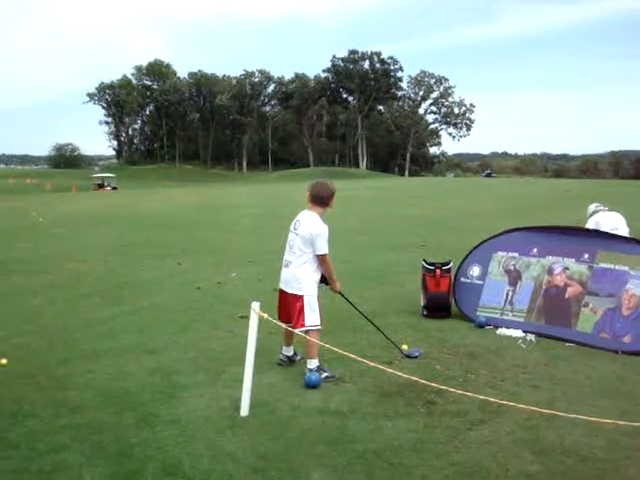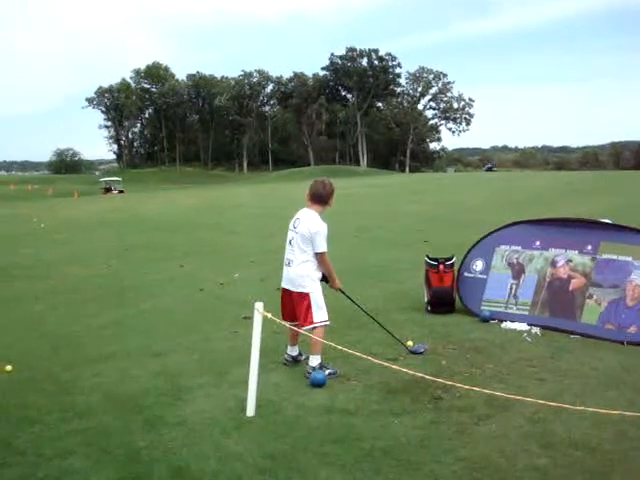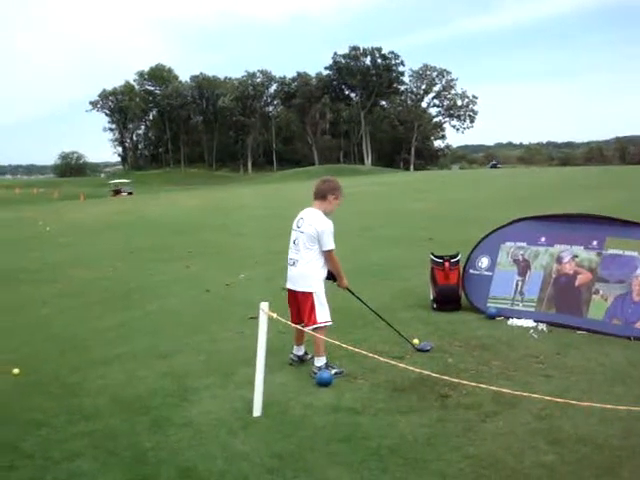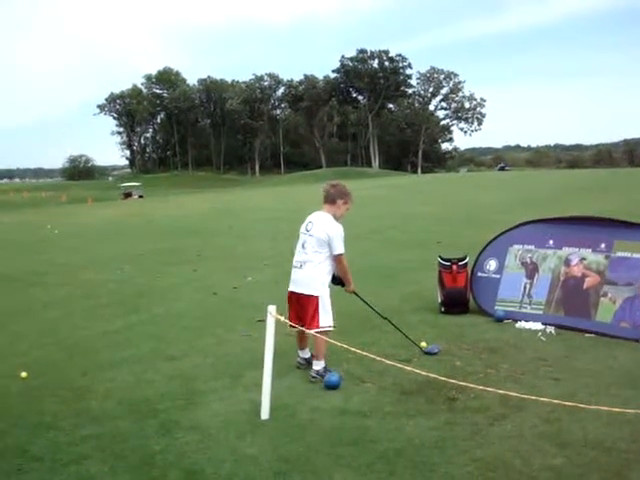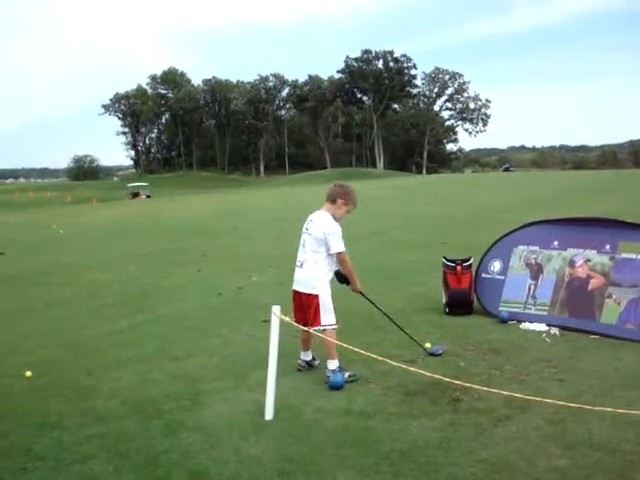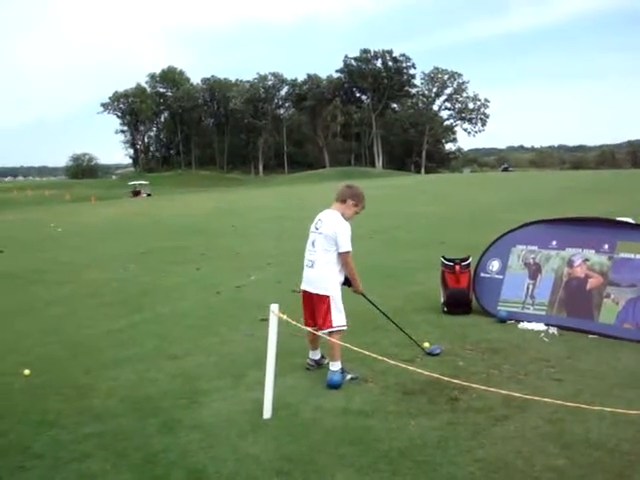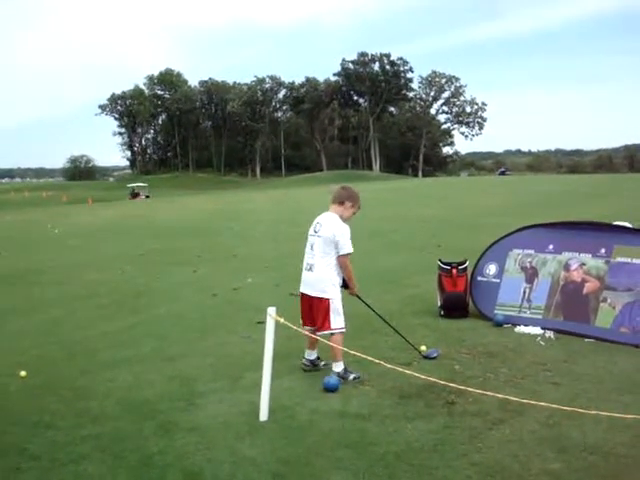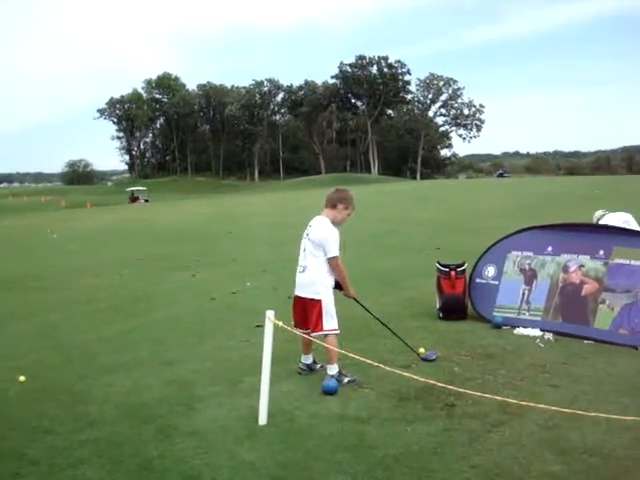
dt=0.5s
person 1, frame 1
left shoulder: (300, 217)
right shoulder: (319, 227)
right elbow: (323, 260)
left wrist: (324, 276)
right wrist: (334, 282)
left hip: (288, 278)
right hip: (303, 283)
left knee: (291, 321)
right knee: (311, 326)
left ankle: (287, 354)
right ankle: (313, 367)
person 1, frame 2
left shoulder: (298, 216)
right shoulder: (318, 225)
right elbow: (322, 258)
left wrist: (326, 275)
right wrist: (333, 279)
left hip: (290, 277)
right hip: (306, 280)
left knee: (294, 319)
right knee: (318, 322)
left ankle: (292, 353)
right ankle: (315, 365)
person 1, frame 3
left shoulder: (302, 215)
right shoulder: (324, 223)
right elbow: (330, 256)
left wrist: (328, 271)
right wrist: (341, 278)
left hip: (295, 277)
right hip: (310, 280)
left knee: (300, 320)
right knee: (319, 323)
left ankle: (298, 353)
right ankle: (320, 365)
person 1, frame 4
left shoulder: (310, 219)
right shoulder: (334, 227)
right elbow: (339, 260)
left wrist: (336, 275)
right wrist: (349, 283)
left hip: (297, 280)
right hip: (315, 284)
left knee: (301, 323)
right knee: (321, 327)
left ankle: (304, 356)
right ankle: (318, 368)
person 1, frame 5
left shoulder: (312, 218)
right shoulder: (331, 226)
right elbow: (342, 259)
right wrist: (354, 282)
left hip: (301, 281)
right hip: (316, 283)
left knee: (306, 323)
right knee: (328, 325)
left ankle: (306, 359)
right ankle: (333, 369)
person 1, frame 6
left shoulder: (320, 217)
right shoulder: (341, 225)
right elbow: (346, 259)
left wrist: (345, 276)
right wrist: (356, 283)
left hip: (309, 280)
right hip: (326, 284)
left knee: (313, 323)
right knee: (335, 327)
left ankle: (314, 357)
right ankle: (335, 370)
person 1, frame 7
left shoulder: (318, 221)
right shoulder: (340, 228)
right elbow: (344, 262)
left wrist: (346, 283)
right wrist: (352, 286)
left hip: (308, 282)
right hip: (325, 286)
left knee: (312, 325)
right knee: (335, 328)
left ankle: (310, 358)
right ankle: (338, 369)
person 1, frame 8
left shoulder: (313, 223)
right shoulder: (329, 230)
right elbow: (335, 265)
left wrist: (339, 283)
right wrist: (347, 288)
left hip: (303, 285)
right hip: (318, 288)
left knee: (307, 327)
right knee: (329, 330)
left ankle: (306, 362)
right ankle: (333, 372)
